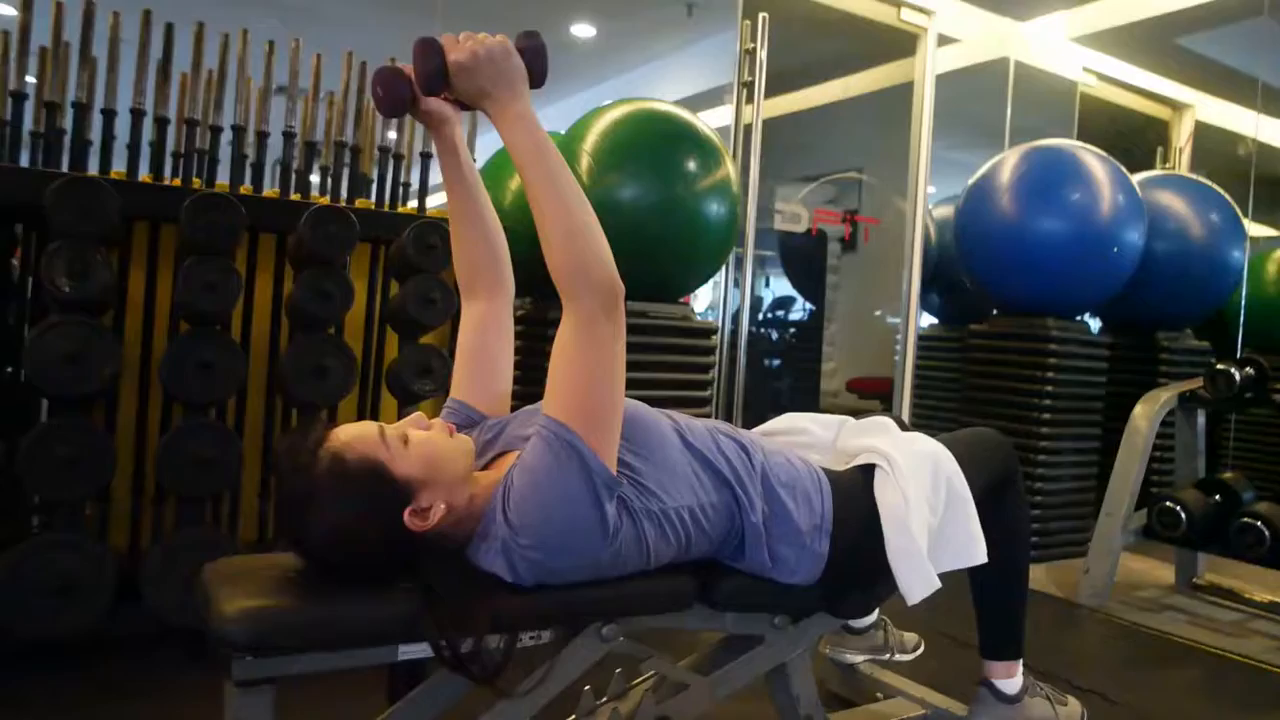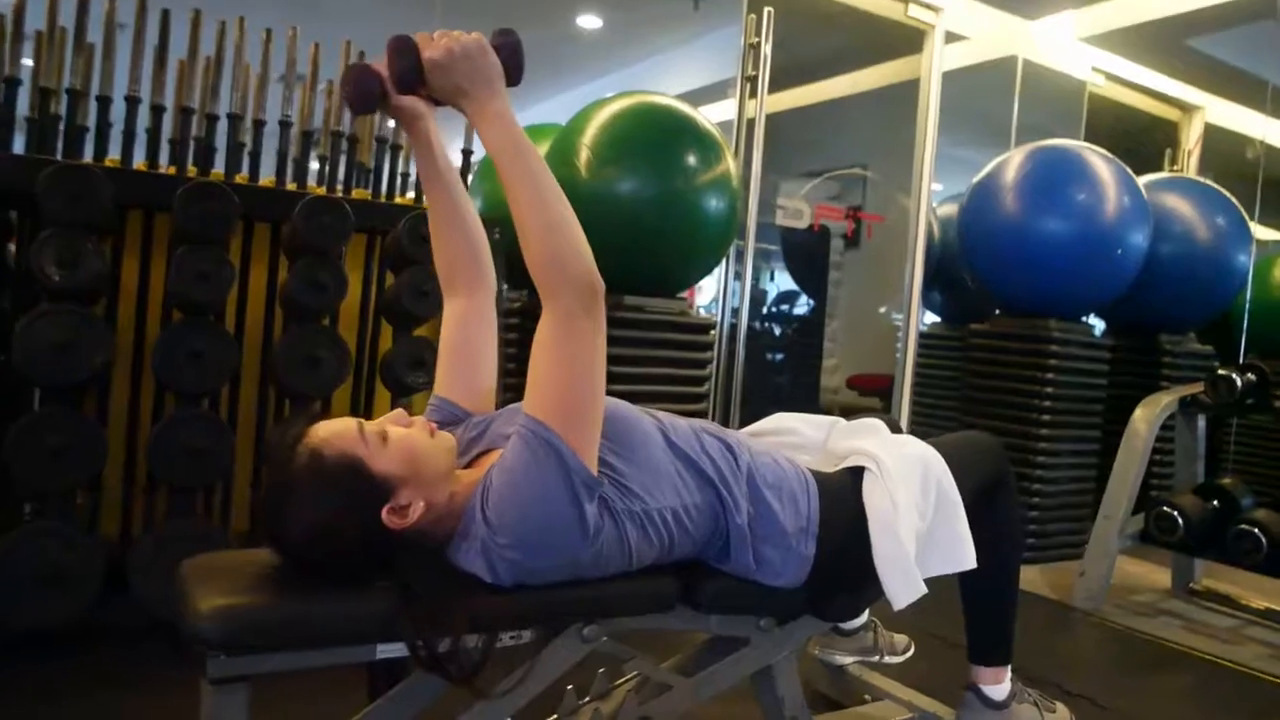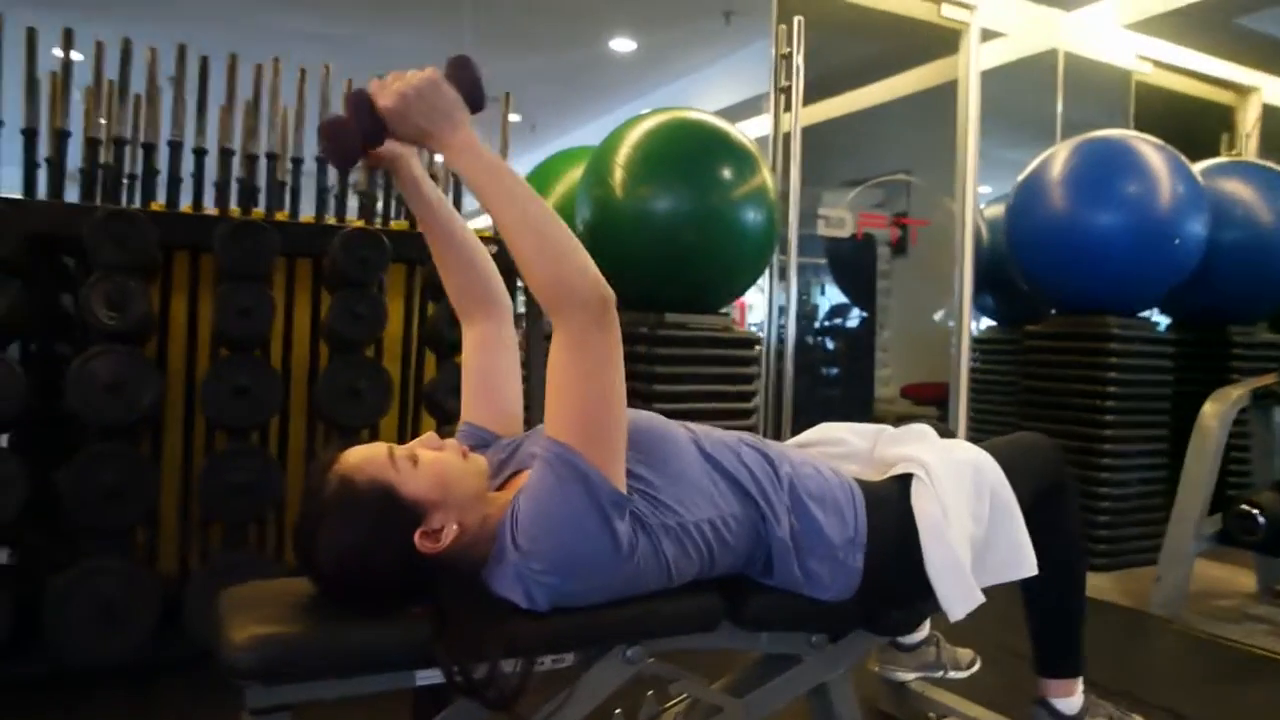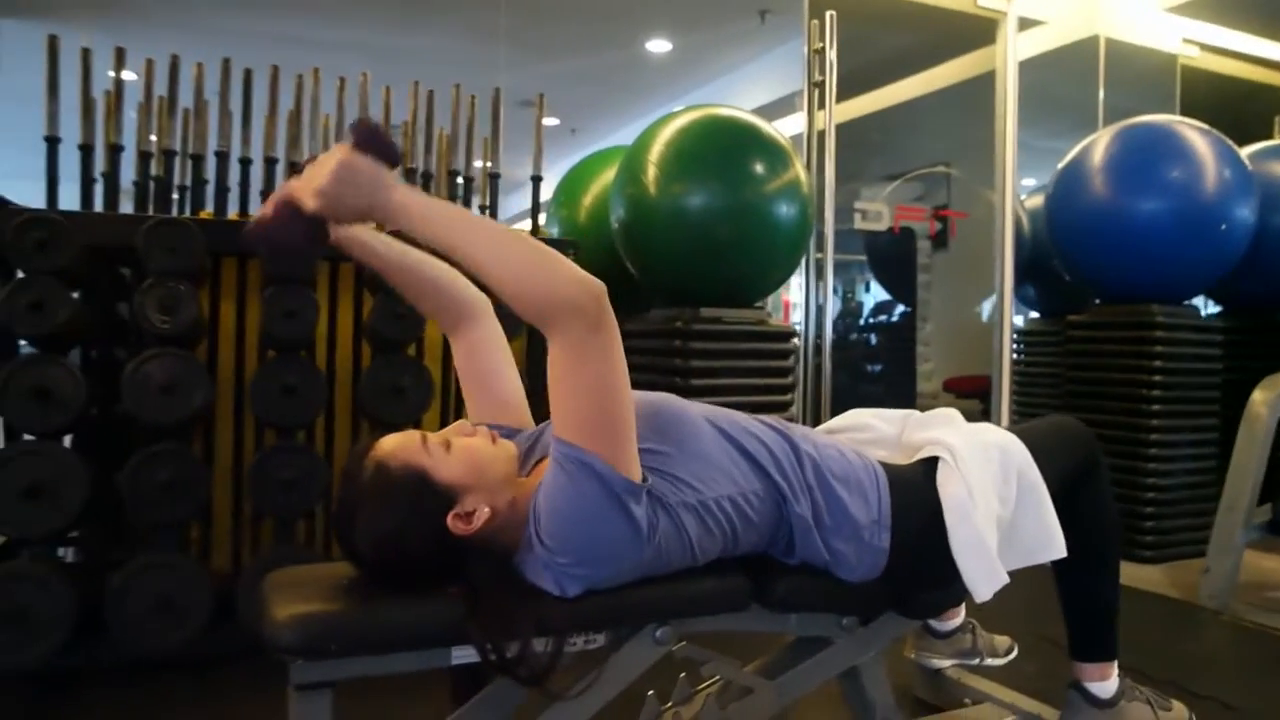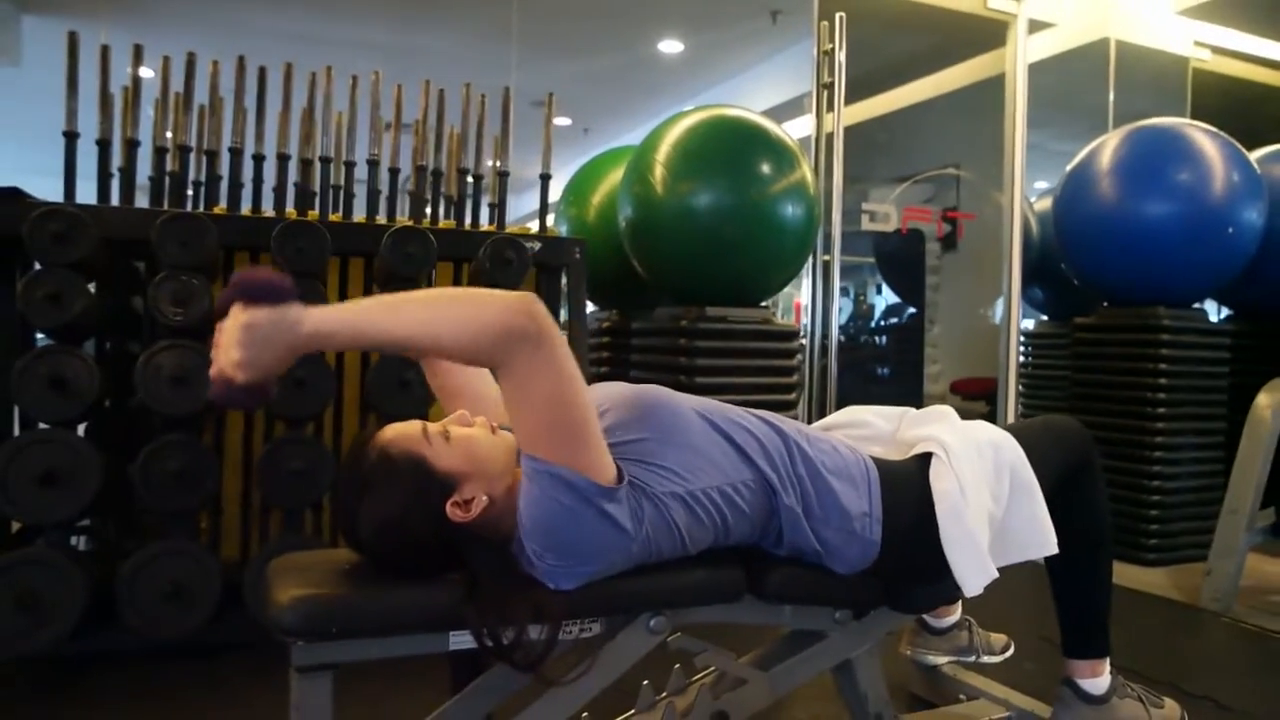
dt=0.4s
person 1, frame 1
left shoulder: (472, 448)
right shoulder: (547, 519)
left elbow: (487, 294)
right elbow: (598, 298)
left wrist: (448, 137)
right wrist: (510, 109)
right hip: (807, 530)
right knee: (993, 456)
left ankle: (857, 626)
person 1, frame 2
left shoulder: (454, 447)
right shoulder: (527, 520)
left elbow: (470, 289)
right elbow: (577, 294)
left wrist: (422, 133)
right wrist: (487, 106)
right hip: (794, 531)
left knee: (853, 436)
right knee: (984, 460)
left ankle: (846, 626)
person 1, frame 3
left shoulder: (488, 471)
right shoulder: (555, 540)
left elbow: (487, 312)
right elbow: (587, 308)
left wrist: (409, 173)
right wrist: (454, 137)
right hip: (840, 542)
left knee: (908, 444)
right knee: (1040, 464)
left ankle: (909, 641)
person 1, frame 4
left shoulder: (518, 470)
right shoulder: (577, 530)
left elbow: (468, 313)
right elbow: (579, 307)
left wrist: (354, 228)
right wrist: (384, 195)
right hip: (866, 526)
left knee: (939, 429)
right knee: (1073, 447)
left ankle: (943, 627)
person 1, frame 5
left shoulder: (506, 477)
right shoulder: (565, 524)
left elbow: (444, 341)
right elbow: (521, 324)
left wrist: (302, 324)
right wrist: (300, 325)
right hip: (864, 516)
left knee: (936, 424)
right knee: (1069, 445)
left ankle: (938, 623)
